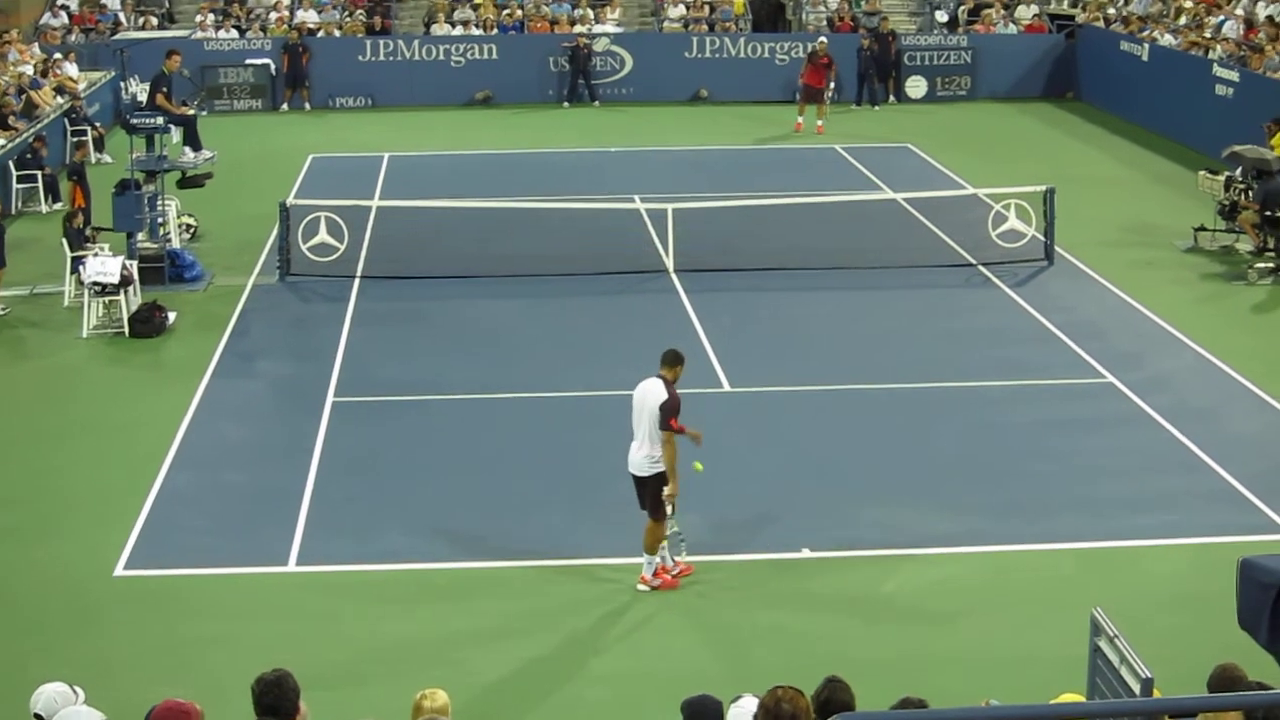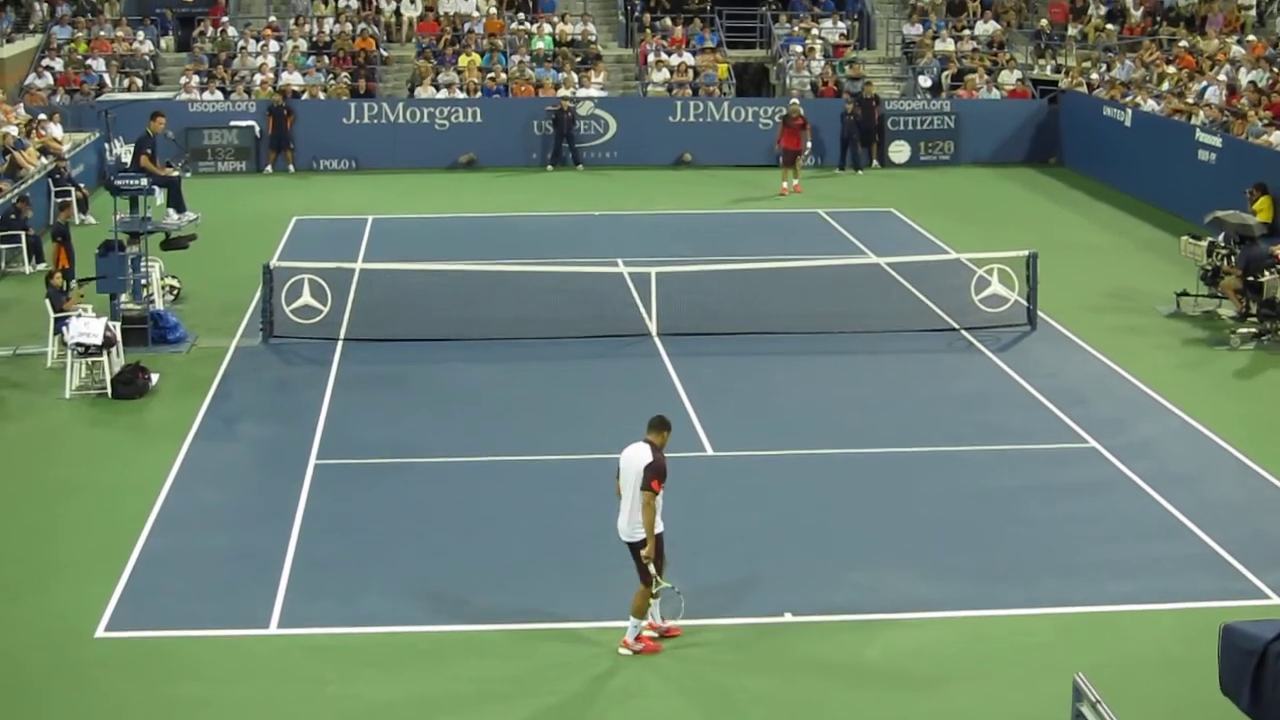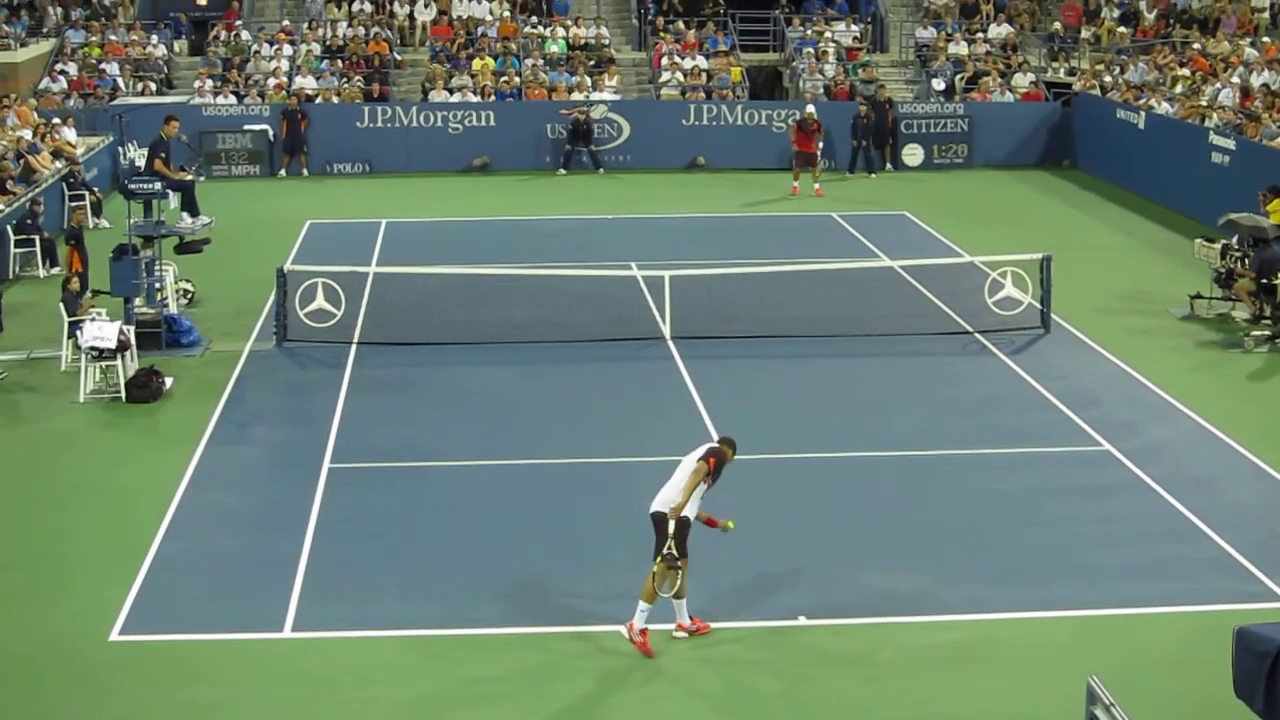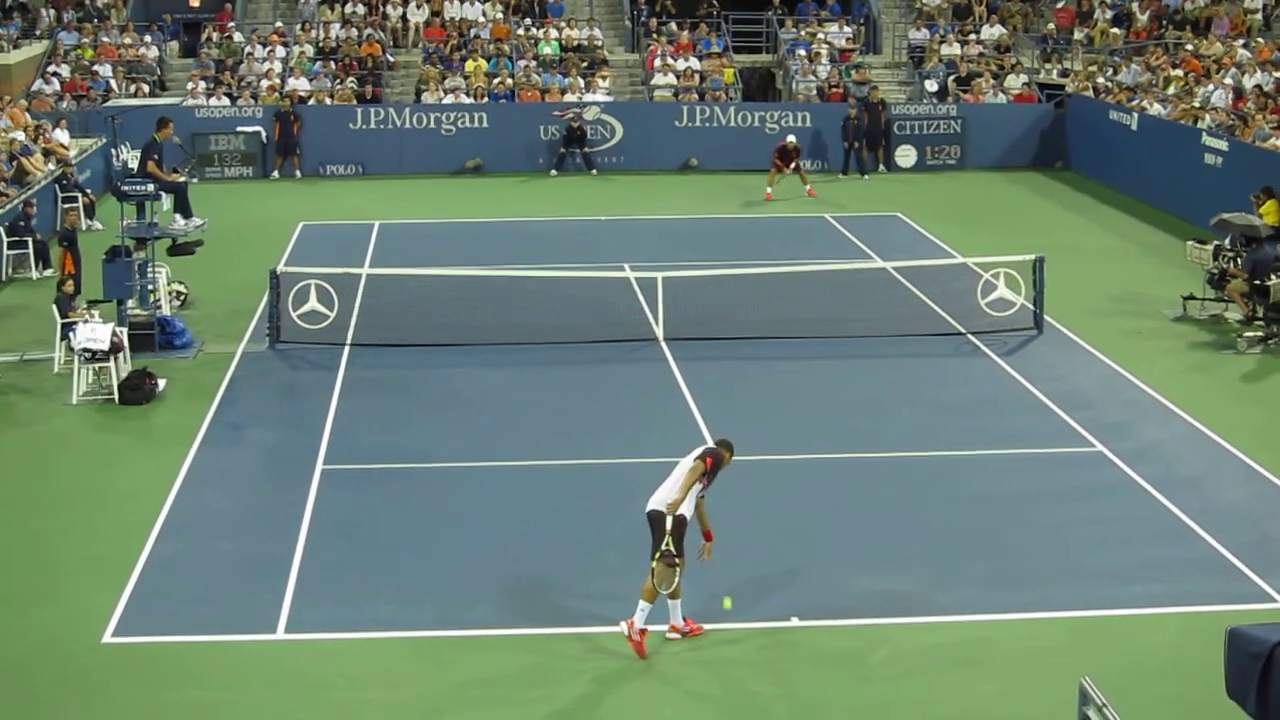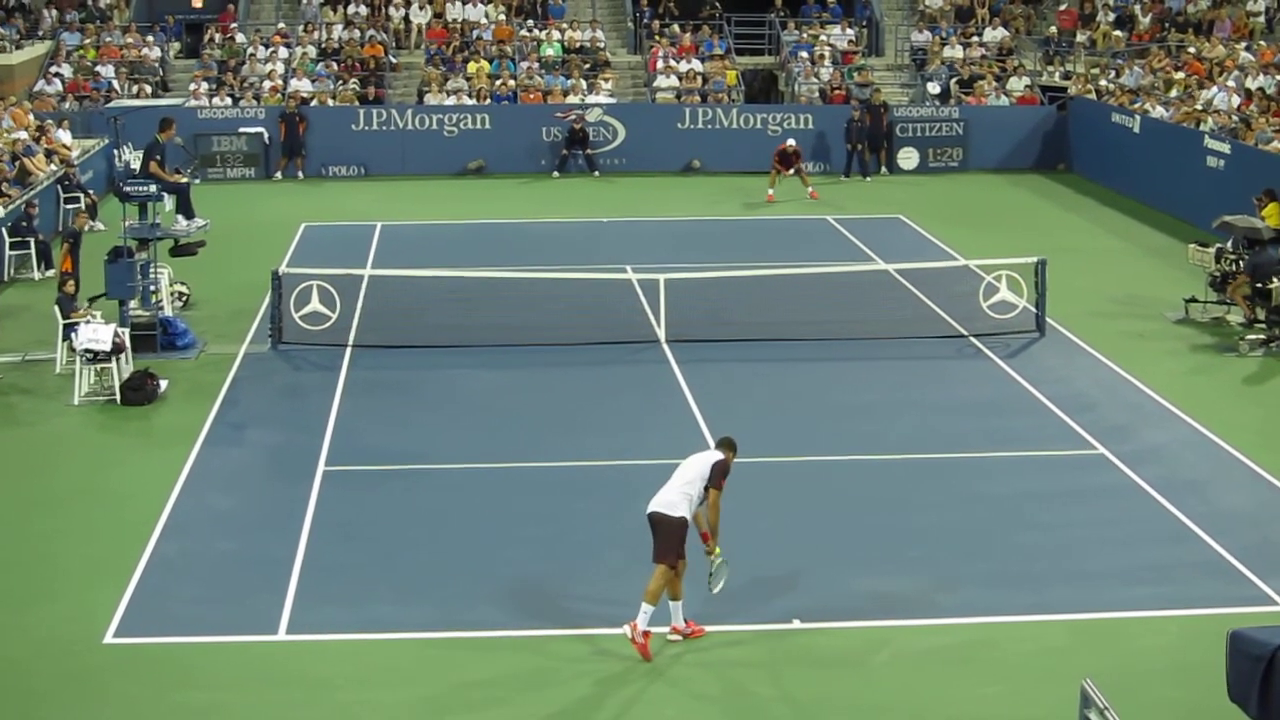
dt=1s
person 1, frame 1
left shoulder: (643, 386)
right shoulder: (670, 397)
right elbow: (667, 442)
left wrist: (684, 431)
right wrist: (673, 481)
left hip: (637, 461)
right hip: (655, 467)
left knee: (658, 517)
right knee: (656, 520)
left ankle: (666, 564)
right ankle: (648, 576)
person 1, frame 2
left shoulder: (629, 451)
right shoulder: (655, 460)
right elbow: (648, 502)
right wrist: (650, 543)
left hip: (627, 526)
right hip: (643, 531)
left knee: (656, 573)
right knee: (648, 583)
left ankle: (653, 623)
right ankle: (630, 640)
person 1, frame 3
left shoulder: (702, 453)
right shoulder: (717, 452)
left elbow: (695, 503)
right elbow: (698, 472)
left wrist: (716, 523)
right wrist: (683, 502)
left hip: (666, 510)
right hip: (672, 512)
left knee: (679, 565)
left ankle: (684, 622)
right ankle: (637, 626)
person 1, frame 4
left shoulder: (701, 457)
right shoulder: (714, 454)
left elbow: (698, 505)
right elbow: (695, 470)
left wrist: (708, 539)
right wrist: (680, 498)
left hip: (660, 509)
right hip: (669, 511)
left knee: (675, 565)
left ankle: (677, 624)
right ankle: (636, 625)
person 1, frame 5
left shoulder: (700, 458)
right shoulder: (722, 462)
right elbow: (712, 504)
left wrist: (706, 538)
right wrist: (713, 539)
left hip: (658, 509)
right hip: (672, 514)
left knee: (678, 567)
right knee: (664, 570)
left ankle: (678, 625)
right ankle: (639, 628)
